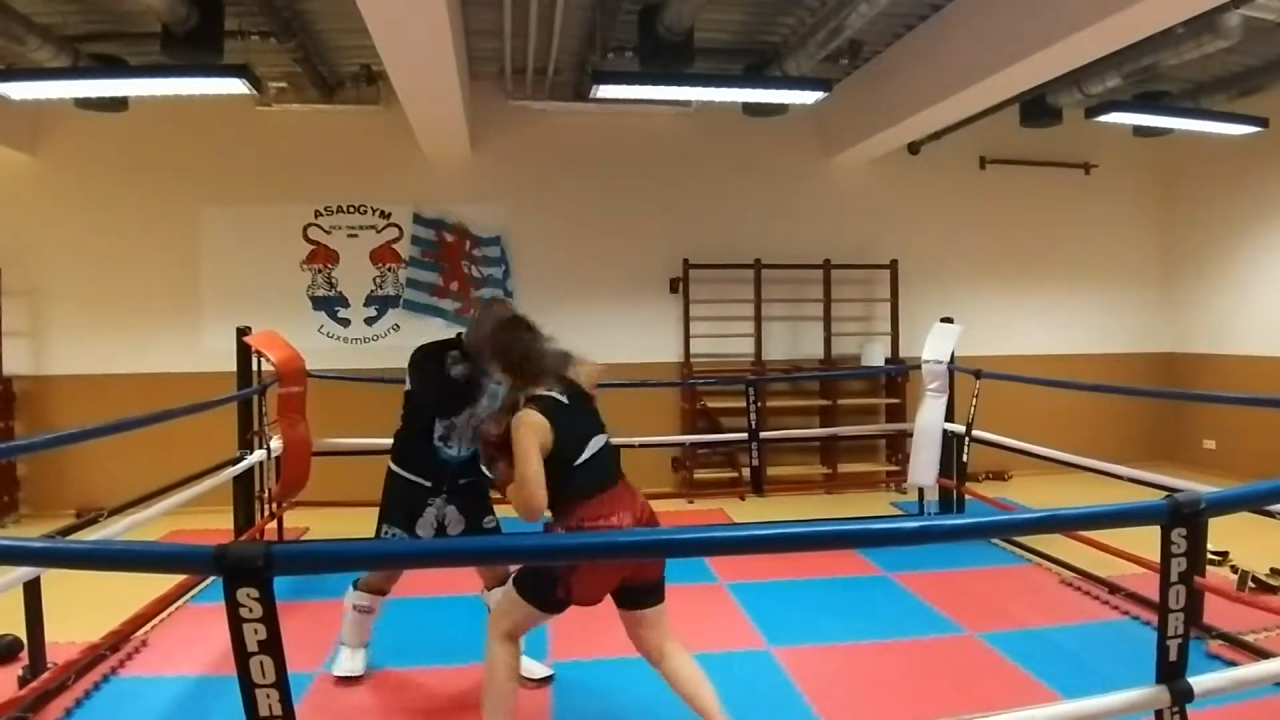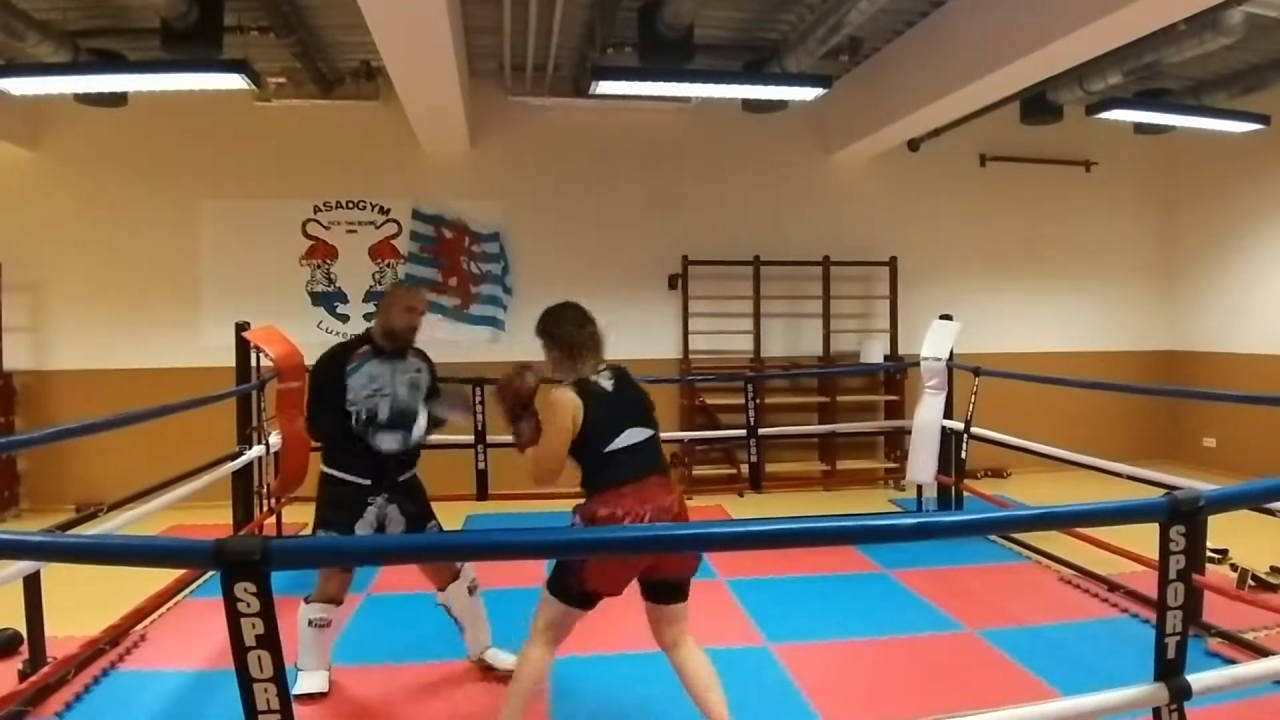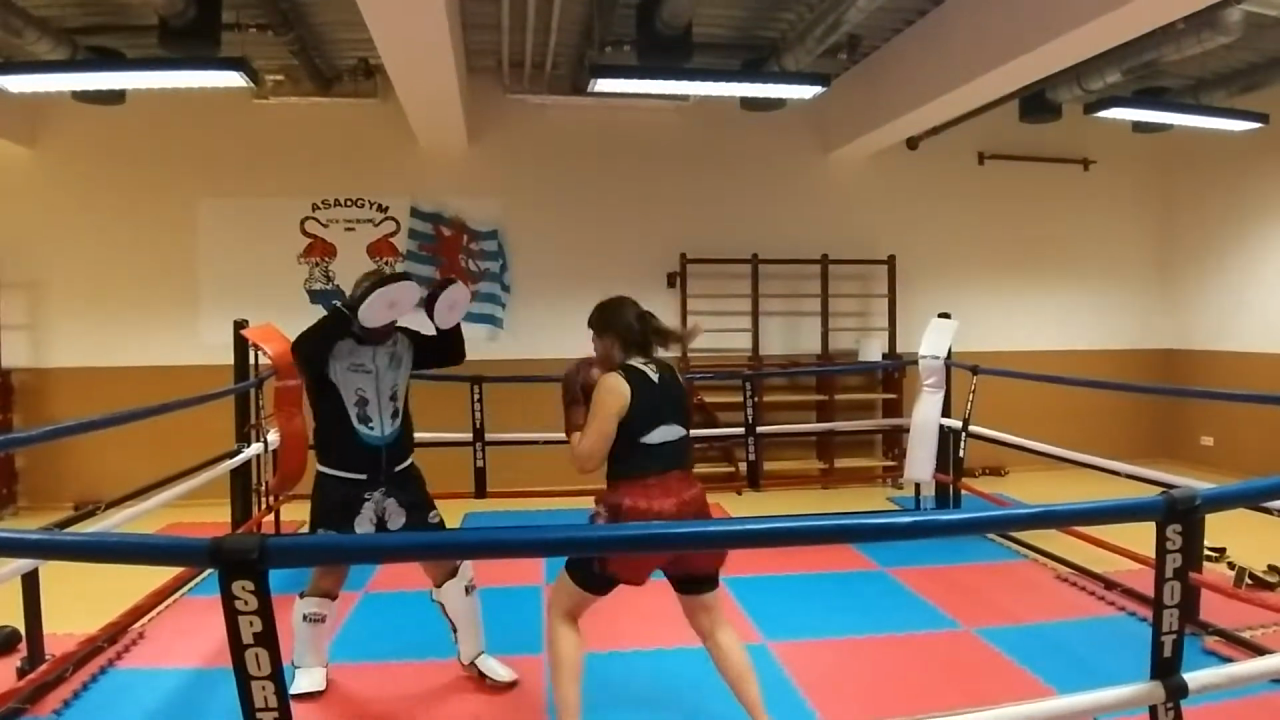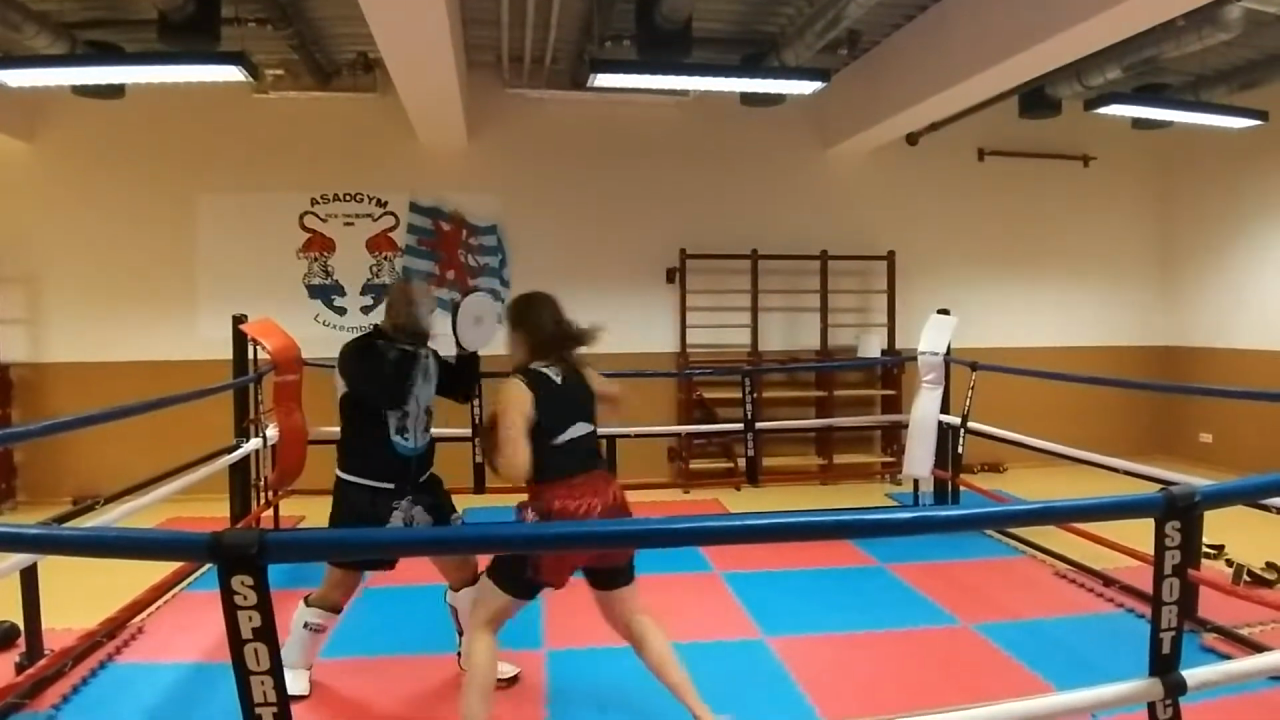
dt=0.4s
person 1, frame 1
left shoulder: (527, 420)
right shoulder: (570, 382)
left elbow: (532, 508)
left wrist: (501, 466)
left hip: (588, 535)
right hip: (633, 521)
left knee: (502, 628)
right knee: (659, 645)
person 1, frame 2
left shoulder: (564, 399)
right shoulder: (627, 380)
left elbow: (543, 473)
left wrist: (522, 423)
left hip: (613, 525)
right hip: (667, 514)
left knee: (545, 633)
right knee: (676, 638)
person 1, frame 3
left shoulder: (613, 384)
right shoulder: (671, 376)
left elbow: (586, 461)
left wrist: (576, 410)
left hip: (634, 513)
right hip: (687, 507)
left knee: (561, 612)
right knee: (713, 625)
person 1, frame 4
left shoulder: (517, 389)
right shoulder: (575, 373)
left elbow: (516, 472)
right elbow: (612, 393)
left wrist: (495, 449)
left hip: (558, 515)
right hip: (604, 505)
left knee: (482, 621)
right knee: (630, 619)
person 2, frame 1
left shoulder: (500, 378)
right shoulder: (429, 359)
right elbow: (436, 405)
right wrist: (474, 368)
left hip: (466, 486)
right hip: (412, 485)
left knee: (498, 568)
right knee: (382, 572)
right ankle: (352, 646)
person 2, frame 2
left shoulder: (419, 364)
right shoulder: (341, 360)
left elbow: (433, 409)
right elbow: (318, 421)
left wrist: (445, 413)
right wrist: (365, 422)
left hip: (401, 484)
right hip: (346, 487)
left knee: (446, 568)
right knee: (331, 581)
left ankle: (481, 647)
right ankle: (312, 668)
person 2, frame 3
left shoulder: (402, 342)
right shoulder: (324, 343)
left elbow: (452, 354)
right elbow: (303, 355)
left wrist: (445, 318)
right wrist: (349, 312)
left hip: (400, 476)
right hip: (343, 484)
left knee: (445, 563)
right knee: (327, 577)
left ankle: (473, 653)
right ankle: (309, 666)
person 2, frame 4
left shoulder: (427, 356)
right shoulder: (360, 353)
left elbow: (463, 390)
right elbow: (387, 395)
left wrist: (468, 349)
right wrist: (405, 344)
left hip: (420, 485)
right hip: (364, 491)
left knee: (464, 567)
right knee: (338, 586)
right ankle: (294, 664)
